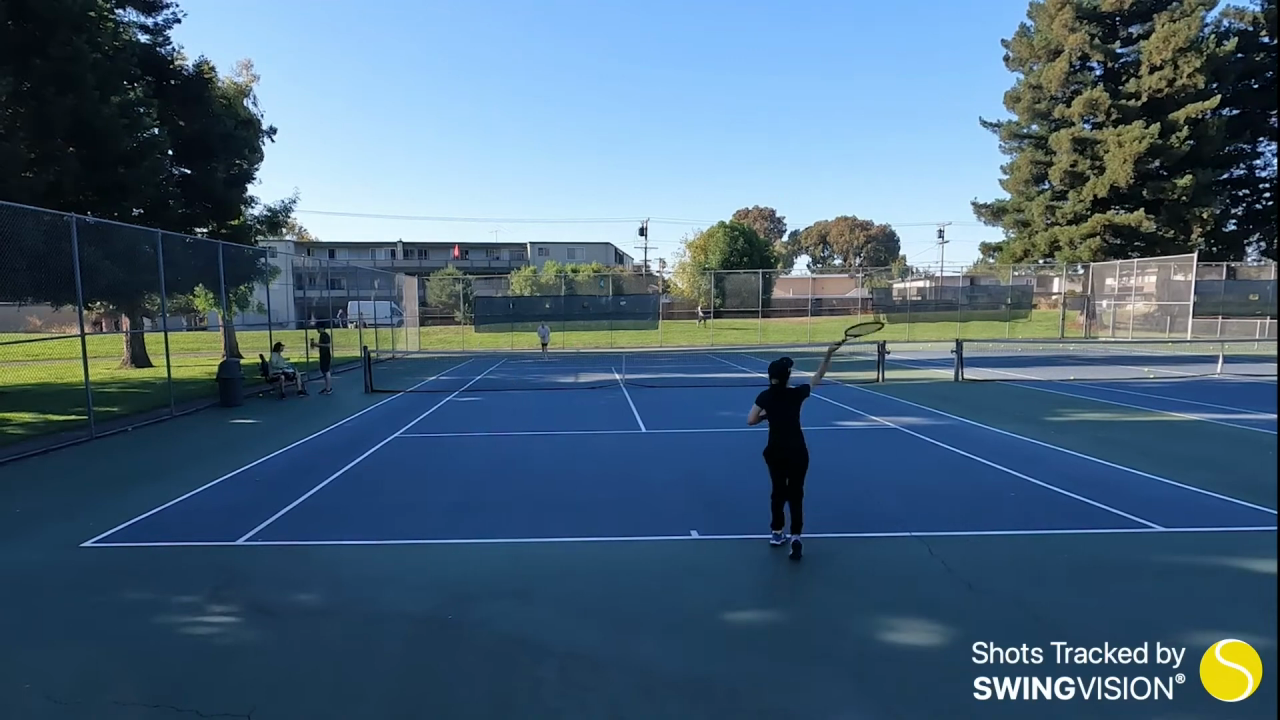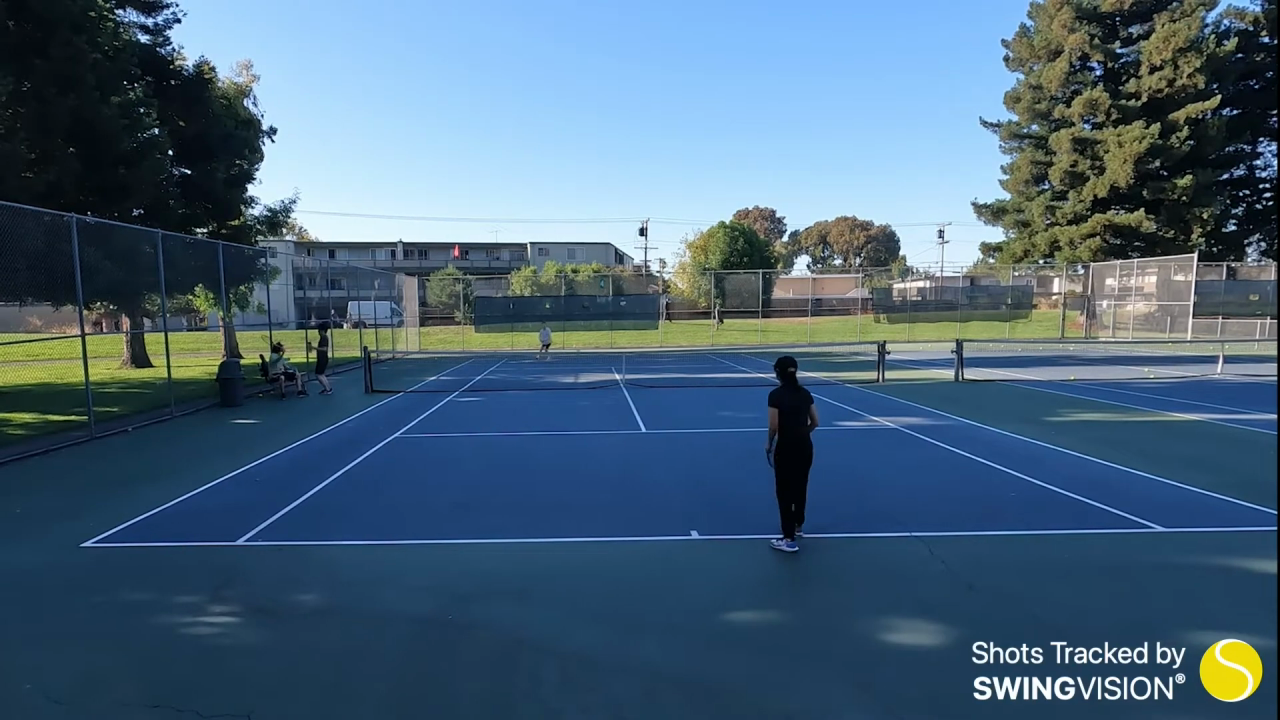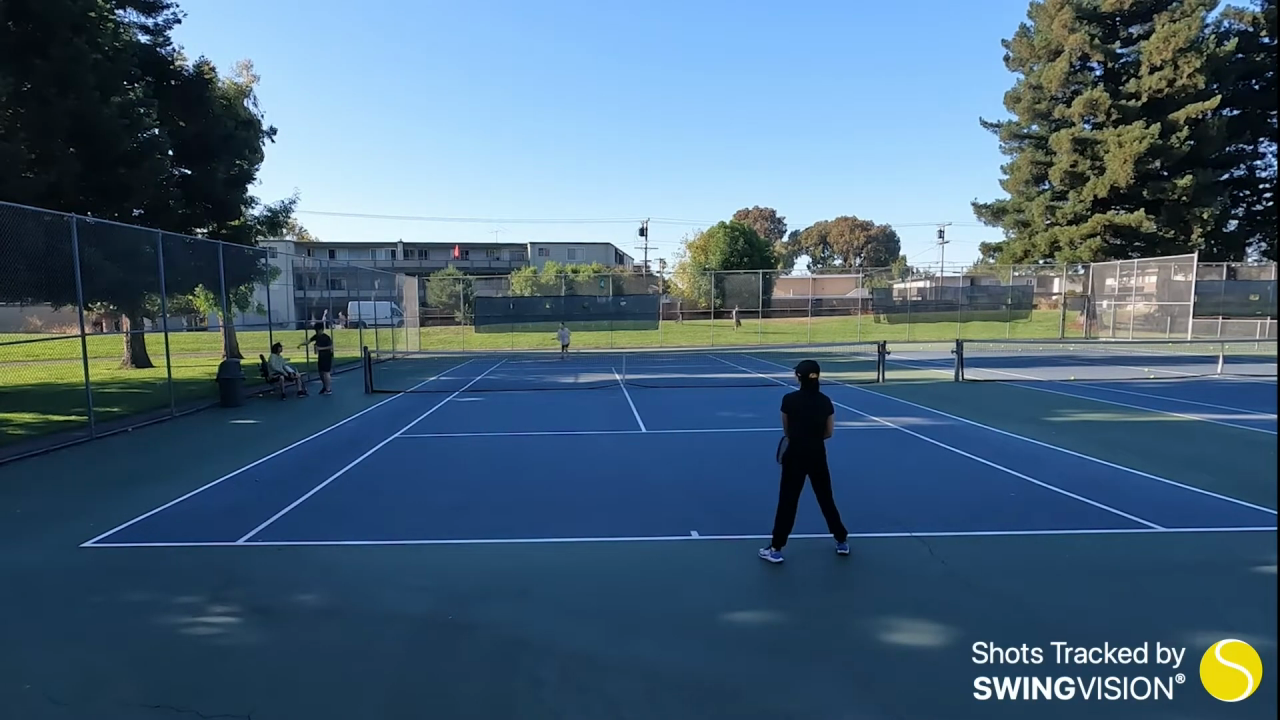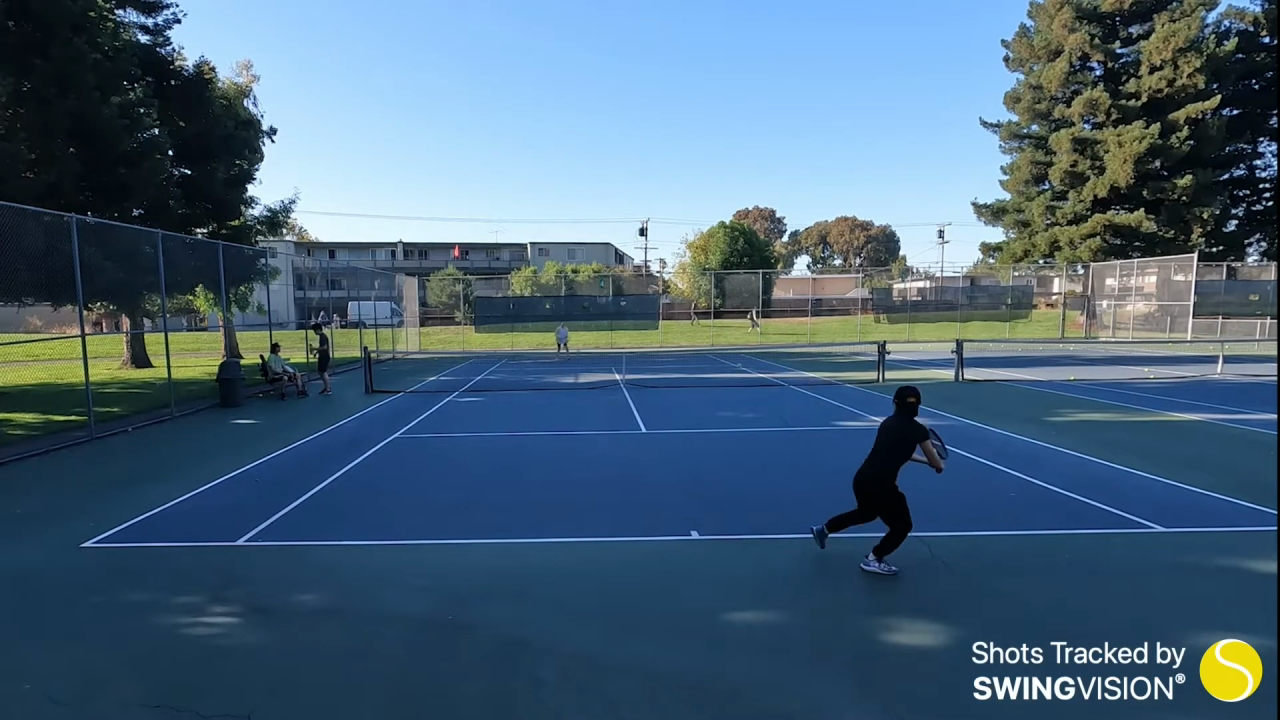
dt=1s
person 1, frame 1
left shoulder: (765, 396)
right shoulder: (796, 393)
left elbow: (751, 420)
right elbow: (818, 376)
right wrist: (828, 356)
left hip: (774, 452)
right hip: (797, 452)
left knee: (778, 491)
right knee: (795, 495)
left ankle: (777, 533)
right ankle: (795, 536)
person 1, frame 2
left shoulder: (776, 395)
right shoulder: (805, 393)
left elbow: (773, 426)
right elbow: (815, 422)
left wrist: (770, 444)
left hip: (787, 448)
right hip: (805, 447)
left knee: (784, 492)
right knee: (800, 488)
left ankle: (789, 539)
right ankle: (797, 525)
person 1, frame 3
left shoulder: (789, 400)
right shoulder: (826, 402)
left elbow: (786, 431)
right elbow: (828, 433)
left hip: (795, 455)
right hip: (818, 455)
left knee: (788, 502)
right knee: (826, 499)
left ankle: (776, 549)
right ankle: (841, 541)
person 1, frame 4
left shoulder: (887, 424)
right shoulder: (918, 430)
right elbow: (936, 464)
left wrist: (922, 459)
right wrist: (937, 465)
left hip: (863, 478)
right hip: (881, 484)
left knee: (867, 513)
right knee: (902, 525)
left ankle: (824, 529)
right ankle: (873, 559)
